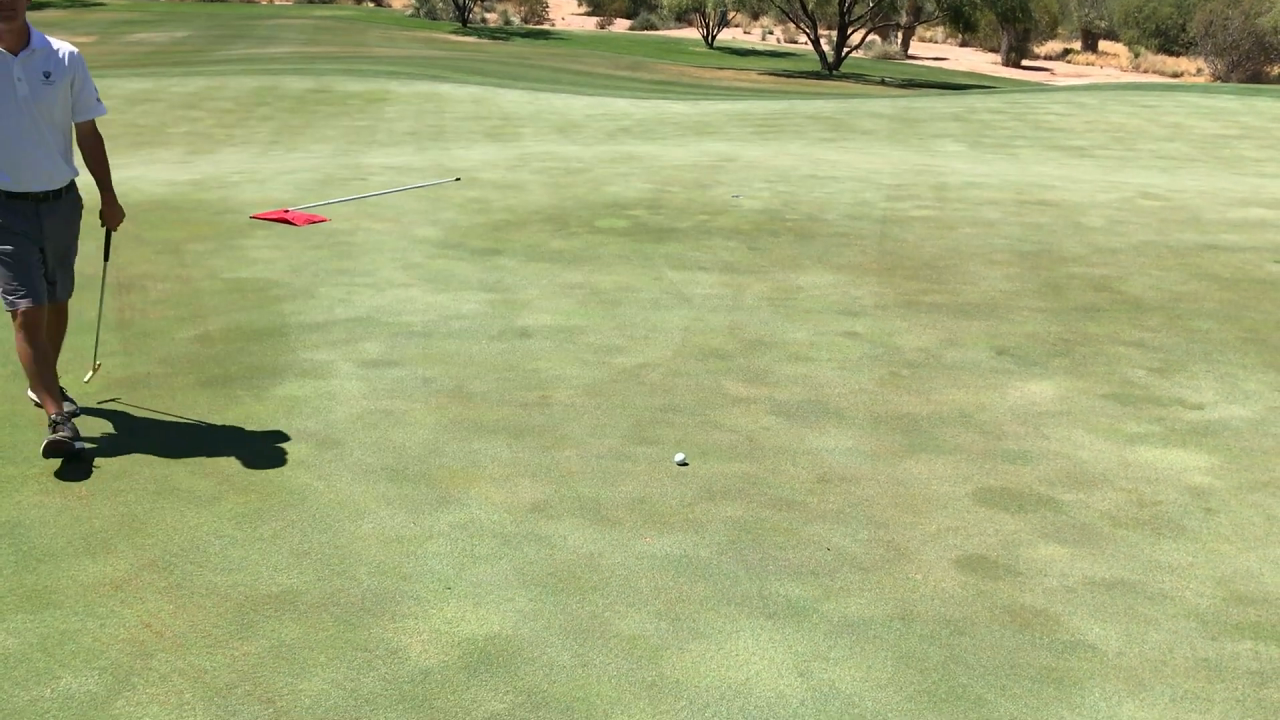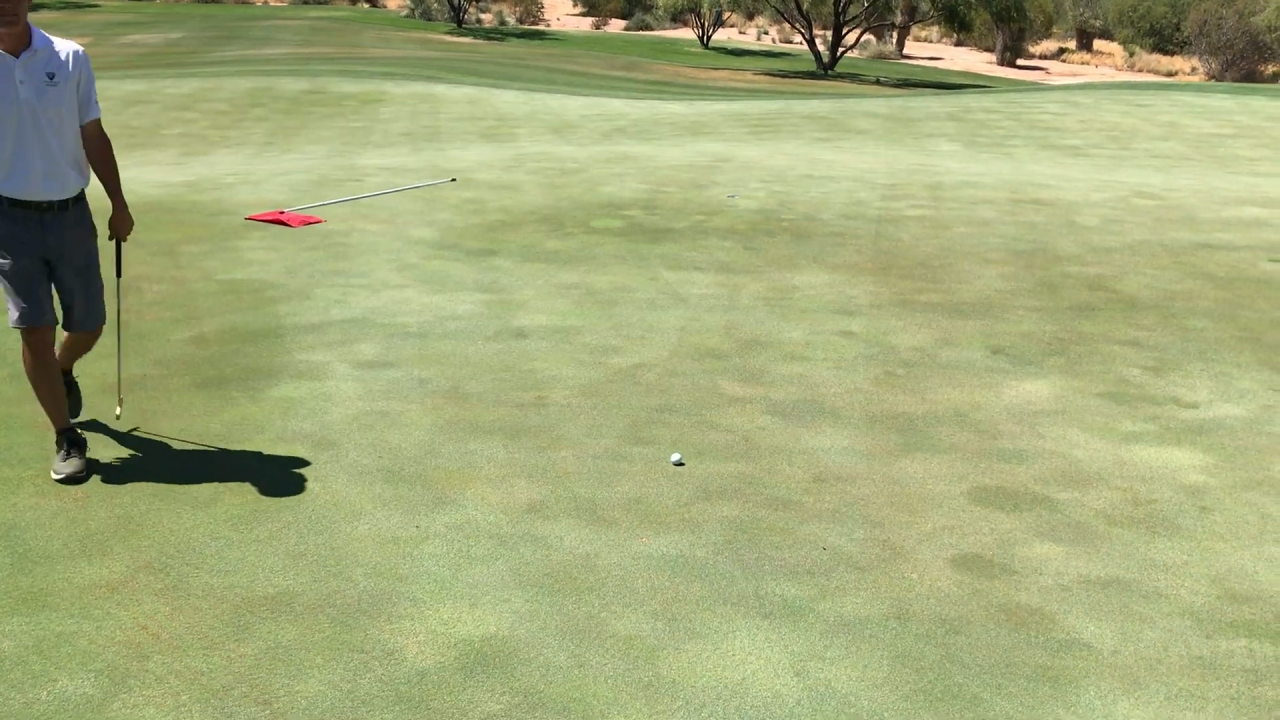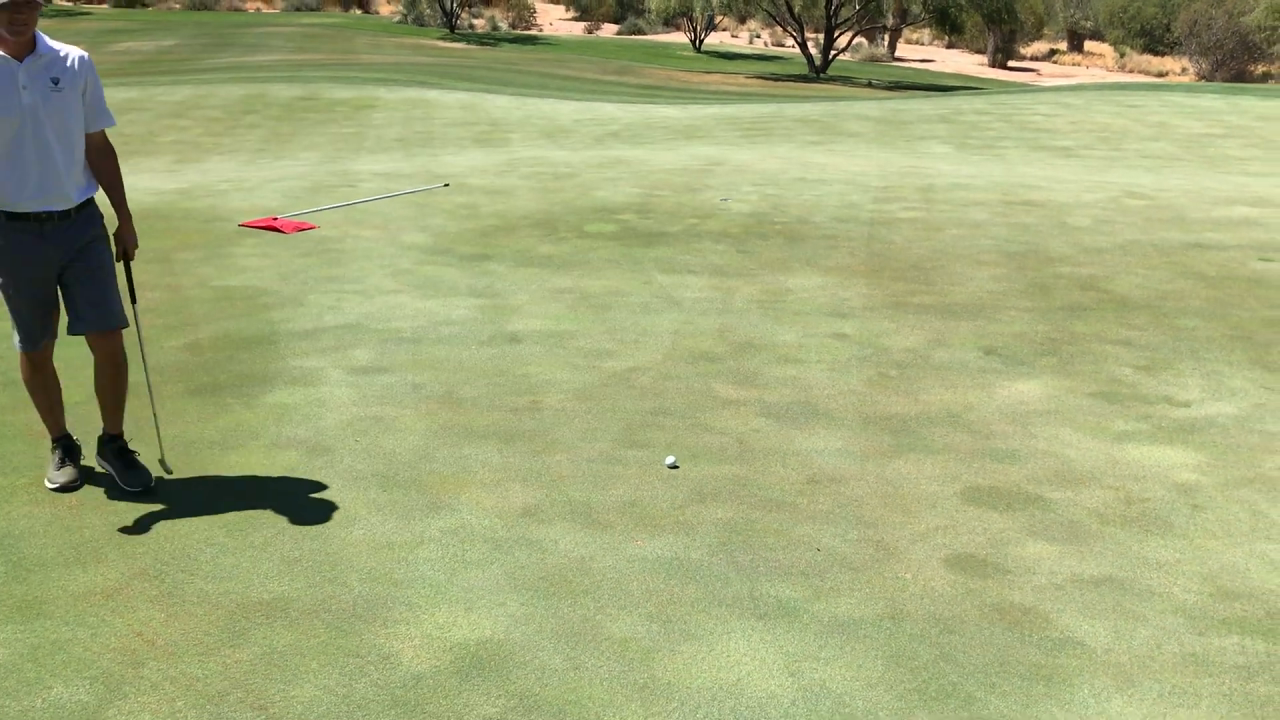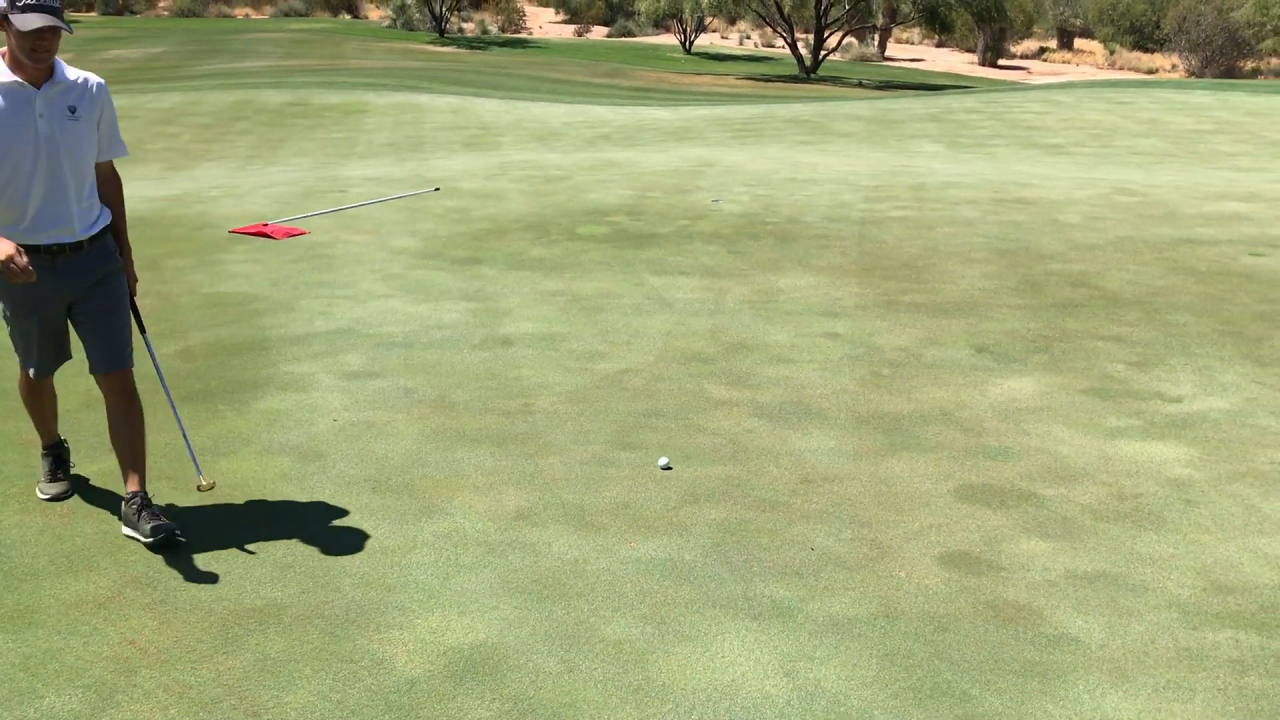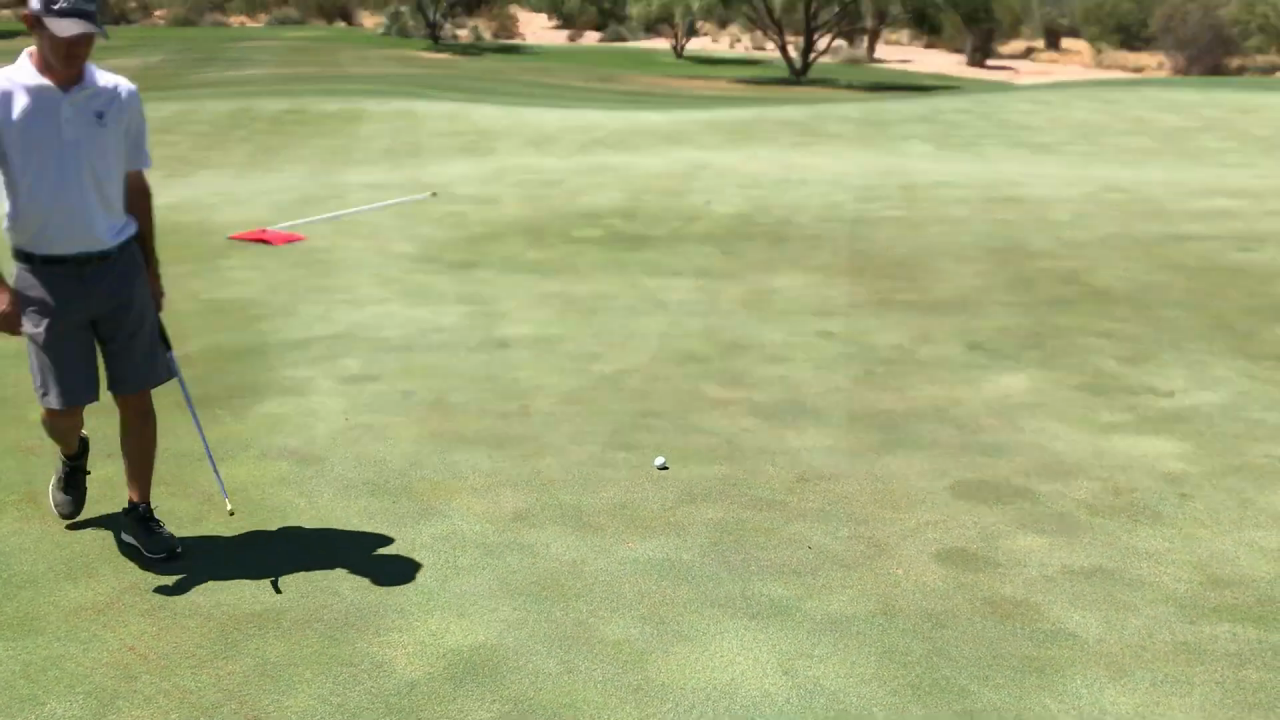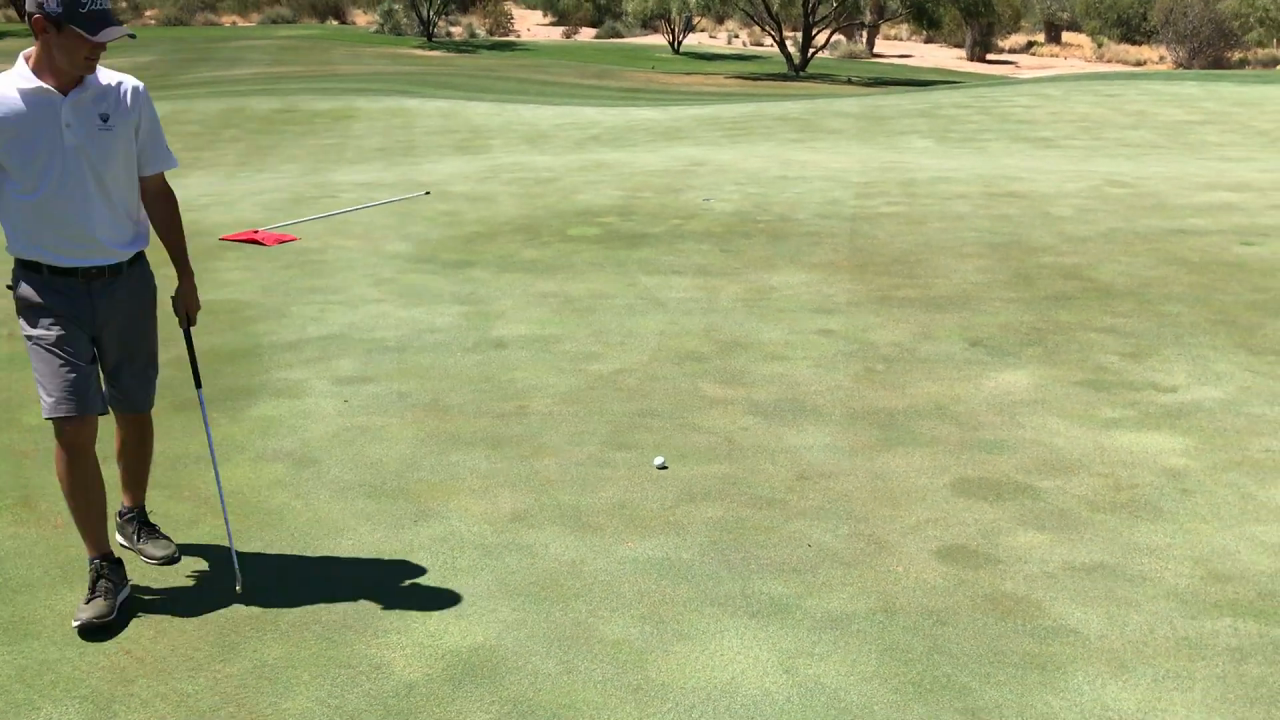
dt=0.2s
person 1, frame 1
left shoulder: (65, 58)
left elbow: (87, 133)
left wrist: (108, 196)
left hip: (60, 202)
left knee: (56, 304)
left ankle: (43, 380)
right ankle: (60, 423)
person 1, frame 2
left shoulder: (70, 58)
left elbow: (93, 136)
left wrist: (119, 205)
left hip: (71, 215)
left knee: (87, 325)
left ankle: (59, 373)
right ankle: (67, 437)
person 1, frame 3
left shoulder: (74, 64)
left elbow: (98, 147)
left wrist: (124, 220)
left hip: (80, 225)
left knee: (109, 339)
left ankle: (114, 444)
right ankle: (62, 446)
person 1, frame 4
left shoulder: (91, 92)
left wrist: (125, 253)
left hip: (94, 257)
left knee: (117, 378)
left ankle: (137, 500)
right ankle: (53, 450)
person 1, frame 5
left shoulder: (120, 96)
left wrist: (151, 268)
left hip: (120, 268)
left knee: (136, 398)
right knee: (62, 411)
left ankle: (139, 514)
right ankle: (72, 453)
person 1, frame 6
left shoulder: (127, 95)
left elbow: (155, 190)
left wrist: (185, 277)
left hip: (126, 281)
left knee: (133, 410)
right knee: (72, 429)
left ankle: (133, 515)
right ankle: (102, 570)
